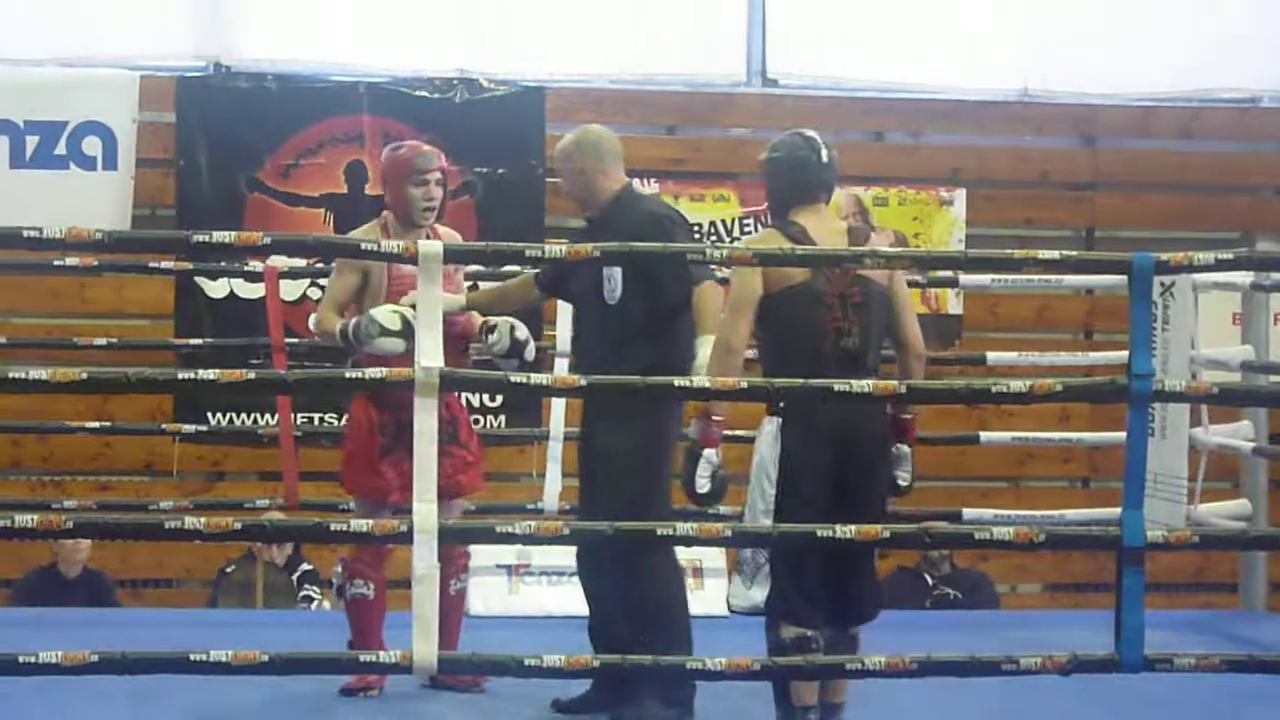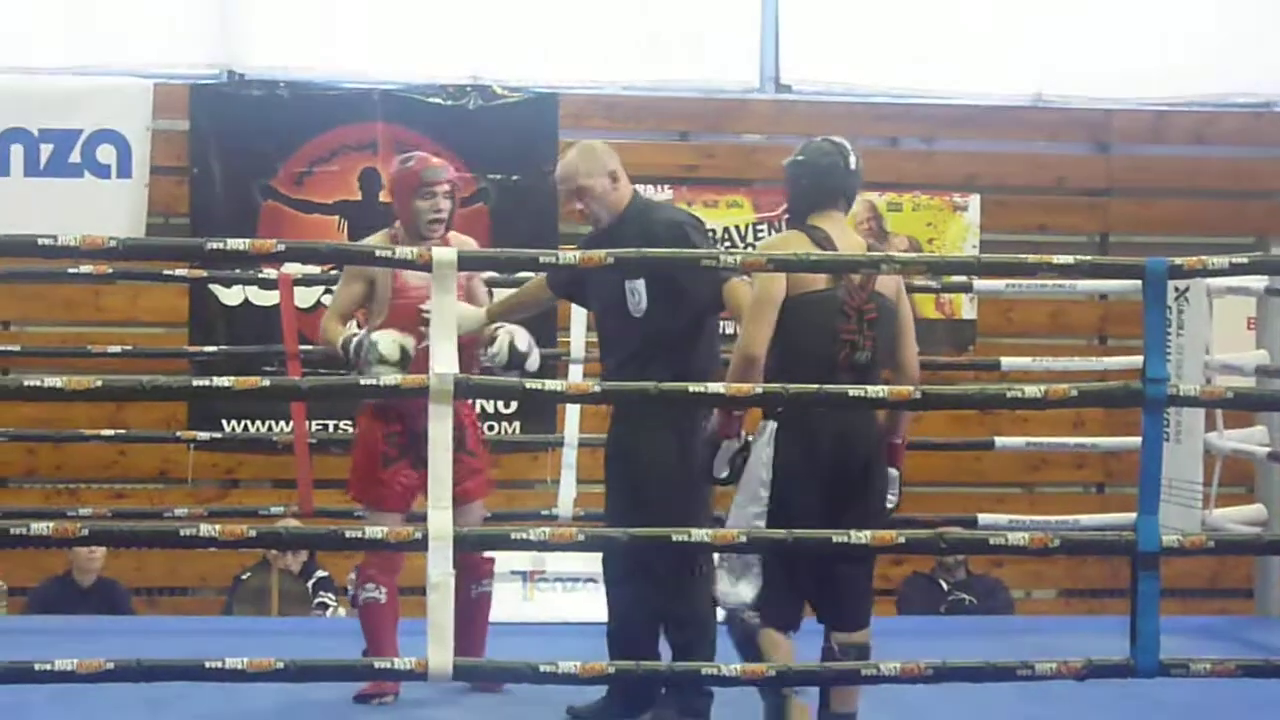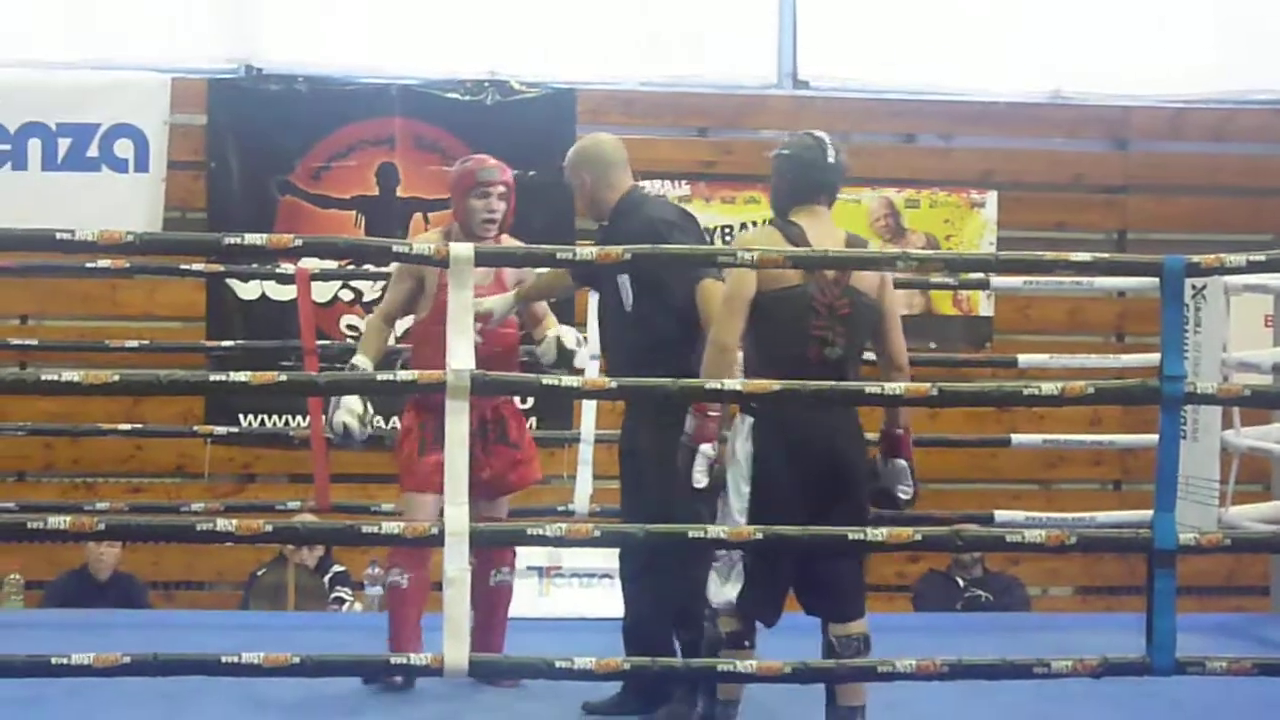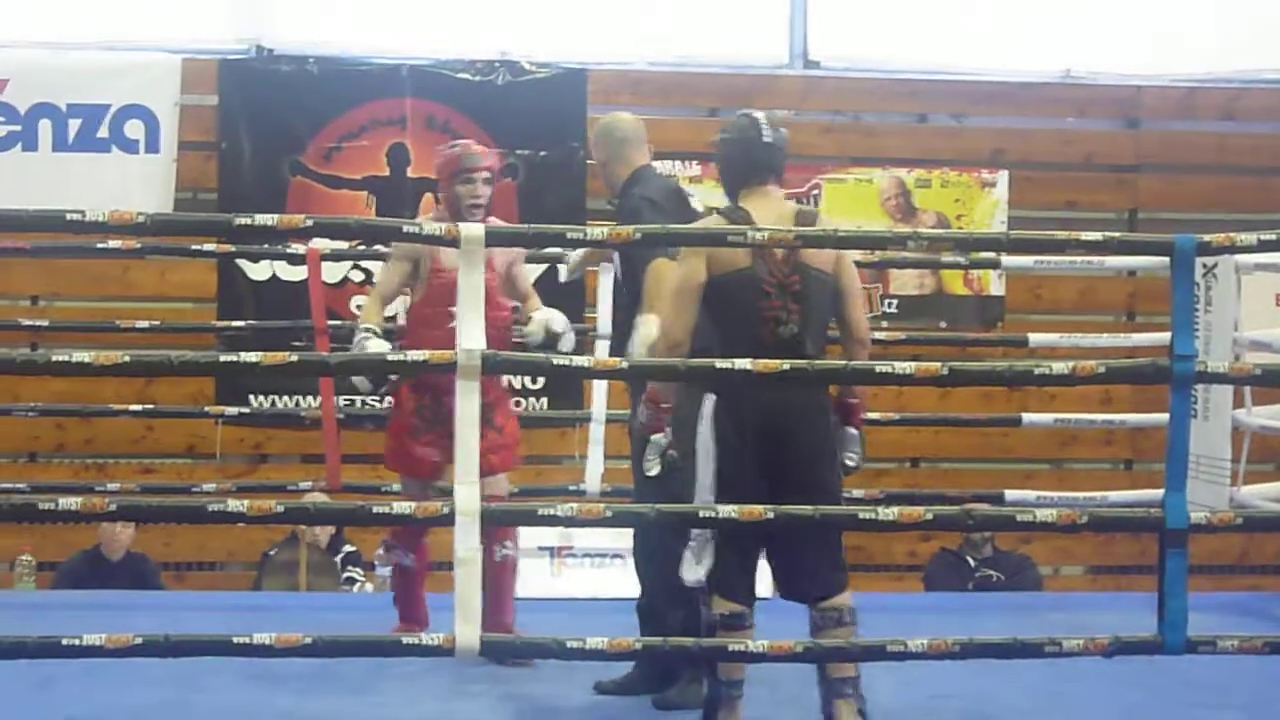
dt=0.4s
person 1, frame 1
left shoulder: (763, 248)
left elbow: (731, 345)
right elbow: (914, 349)
left wrist: (707, 431)
right wrist: (902, 430)
left hip: (800, 425)
right hip: (864, 426)
left knee: (790, 582)
right knee: (852, 576)
person 1, frame 2
left shoulder: (784, 249)
right shoulder: (887, 265)
left elbow: (752, 353)
right elbow: (908, 373)
left wrist: (724, 423)
right wrist: (892, 451)
left hip: (797, 433)
right hip: (860, 437)
left knee: (759, 592)
right knee: (848, 594)
person 1, frame 3
left shoulder: (759, 245)
left elbow: (724, 344)
right elbow: (897, 364)
right wrist: (896, 444)
left hip: (772, 428)
right hip: (839, 432)
left knee: (742, 581)
right knee: (842, 588)
person 1, frame 4
left shoulder: (710, 234)
right shoulder: (825, 233)
left elbow: (675, 335)
right elbow: (858, 336)
left wrist: (655, 408)
right wrist: (848, 408)
left hip: (738, 407)
right hip: (806, 408)
left knee: (727, 561)
right knee: (821, 560)
person 2, frame 1
left shoulder: (652, 221)
right shoulder: (592, 237)
left elbow: (703, 284)
right elbow: (540, 284)
left wrist: (707, 344)
right wrist: (463, 302)
left hip: (644, 404)
right hip: (603, 403)
left knee: (641, 538)
right knee: (599, 545)
person 2, frame 2
left shoulder: (669, 228)
right shoulder: (599, 246)
left elbow: (729, 286)
right elbow: (551, 286)
right wrist: (485, 316)
left hip: (678, 412)
right hip: (631, 412)
left knee: (679, 549)
right knee: (626, 553)
person 2, frame 3
left shoulder: (658, 223)
right shoulder: (618, 232)
left elbow: (706, 283)
right elbow: (575, 273)
right wrist: (512, 300)
left hip: (682, 407)
right hip: (646, 408)
left knee: (685, 543)
right knee: (642, 549)
person 2, frame 4
left shoulder: (644, 197)
right shoulder: (656, 196)
left elbow: (661, 261)
left wrist: (649, 319)
right wrist: (591, 256)
left knee: (677, 519)
right knee: (657, 522)
left ankle: (702, 664)
right ankle: (661, 659)
person 3, frame 1
left shoulder: (450, 243)
right shoulder: (366, 245)
right elbow: (324, 318)
left wrist: (496, 329)
right wrist: (359, 331)
left hip: (443, 406)
right hip: (383, 407)
left knee: (451, 536)
right knee: (372, 536)
left ankle: (445, 659)
person 3, frame 2
left shoulder: (466, 251)
right shoulder: (374, 255)
right elbow: (329, 323)
right wrist: (358, 347)
left hip: (453, 414)
right hip: (392, 416)
right knee: (383, 544)
left ankle: (470, 658)
person 3, frame 3
left shoulder: (516, 258)
right shoulder: (424, 253)
left elbow: (540, 318)
right elbow: (383, 318)
left wrist: (558, 337)
right wrist: (355, 377)
left hip: (494, 411)
right hip: (432, 410)
left knee: (494, 531)
right knee: (416, 529)
left ankle: (487, 653)
right ankle: (402, 654)
person 3, frame 4
left shoulder: (505, 240)
right shoulder: (417, 238)
left elbow: (526, 297)
right elbow: (378, 298)
left wrist: (545, 319)
right wrist: (369, 338)
left hip: (484, 391)
right hip: (425, 391)
left knee: (496, 507)
right knee: (415, 507)
left ankle: (500, 629)
right ankle: (411, 619)
